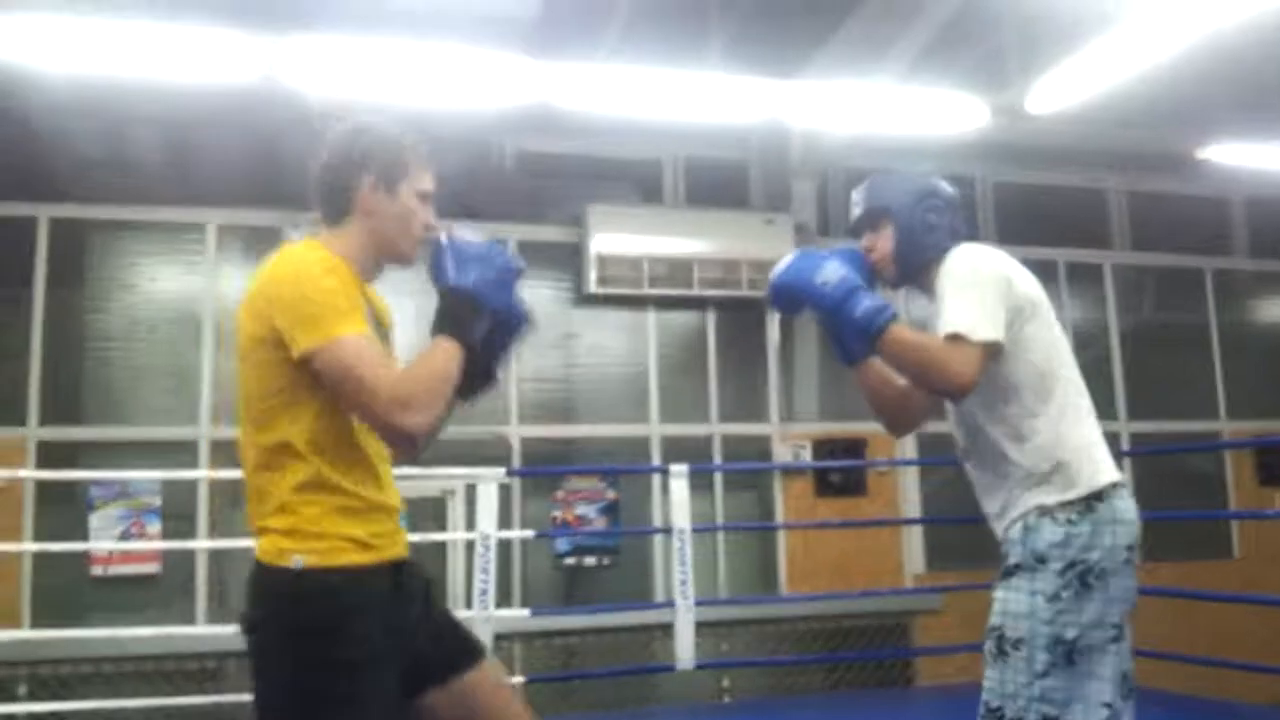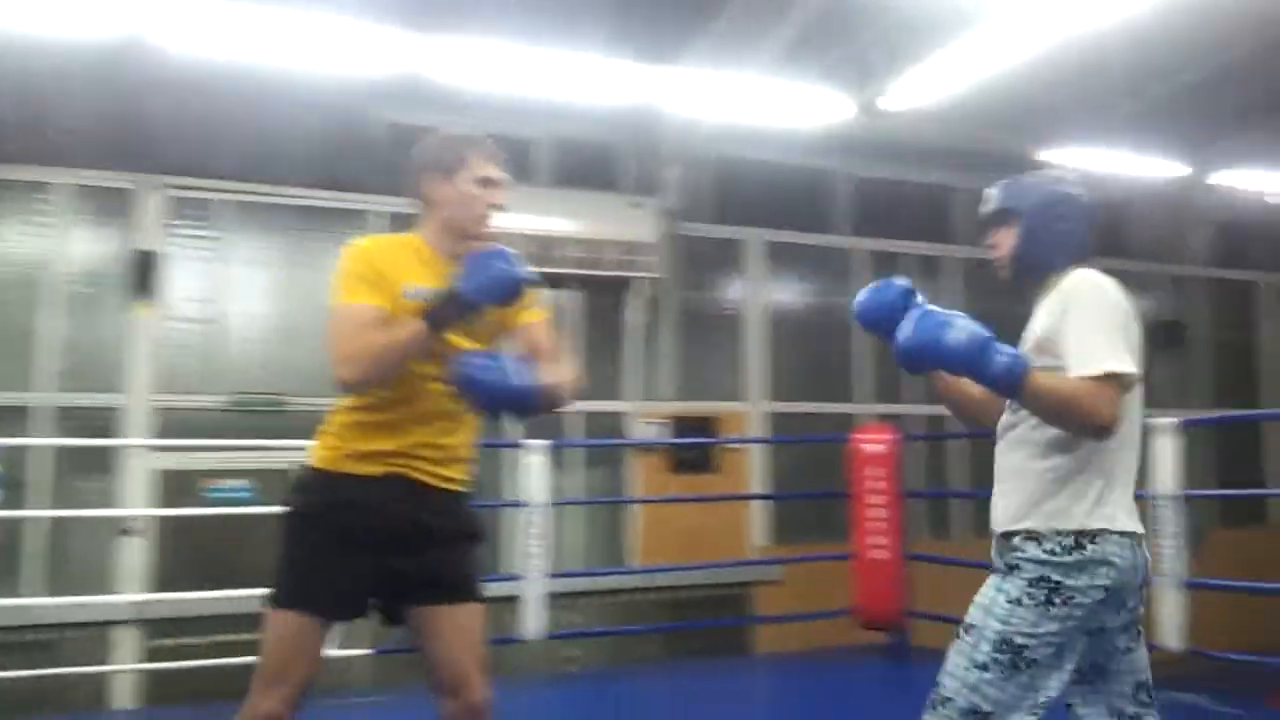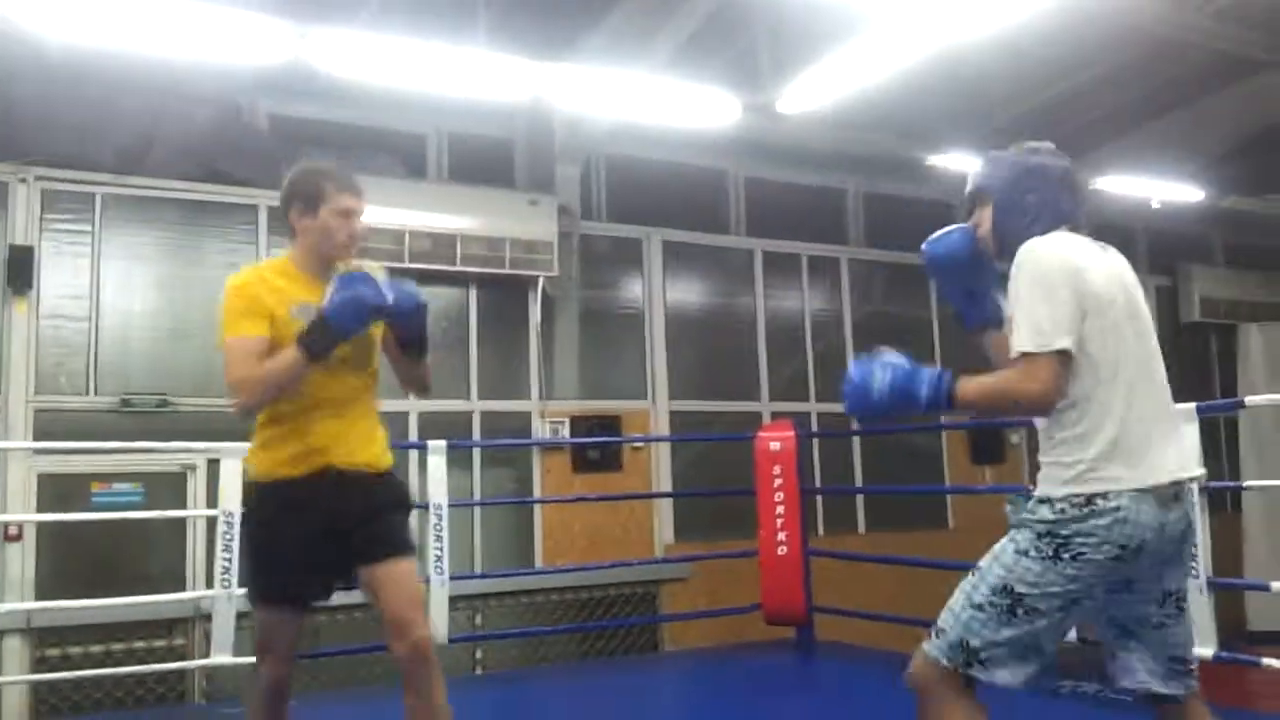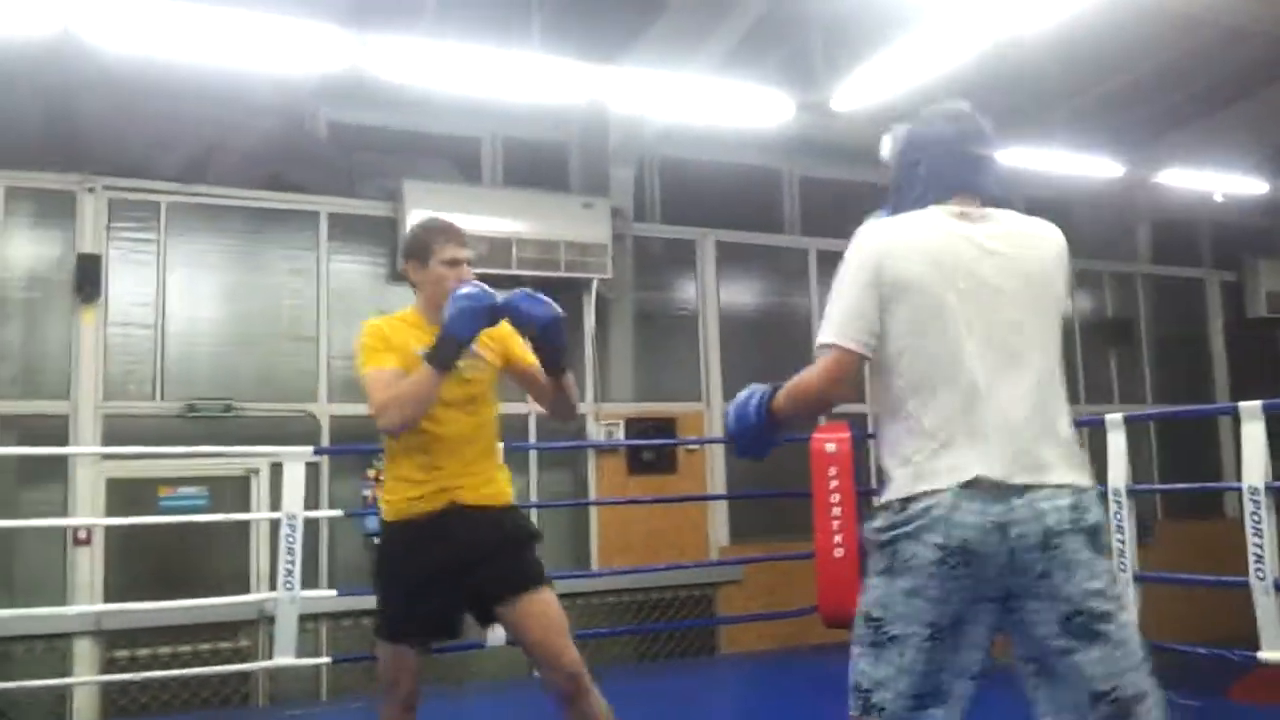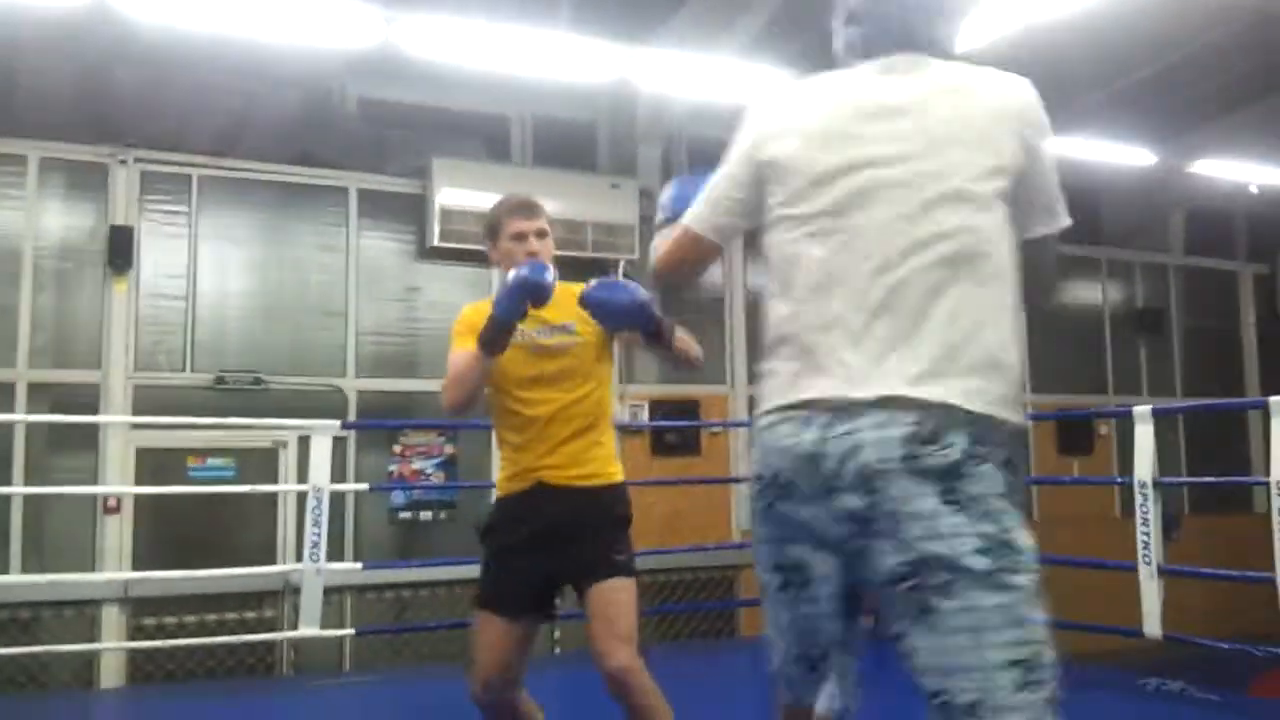
dt=0.5s
person 1, frame 1
left shoulder: (972, 265)
right shoulder: (953, 293)
left elbow: (956, 376)
right elbow: (902, 417)
left wrist: (854, 306)
right wrist: (851, 339)
left hip: (1065, 517)
right hip: (1079, 516)
person 1, frame 2
left shoulder: (1092, 297)
right shoulder: (1057, 307)
left elbow: (1099, 412)
right elbow: (985, 412)
left wrist: (976, 354)
right wrist: (921, 350)
left hip: (1064, 551)
right hip: (1102, 547)
person 1, frame 3
left shoulder: (1043, 256)
right shoulder: (1108, 260)
left elbow: (1036, 387)
left wrist: (928, 389)
right wrist: (976, 302)
left hip: (1090, 508)
right hip: (1163, 505)
person 1, frame 4
left shoulder: (882, 240)
right shoulder: (1048, 241)
left elbow: (829, 382)
left wrist: (767, 409)
left hip: (933, 516)
right hip: (1055, 506)
person 1, frame 5
left shoulder: (781, 112)
right shoulder: (1008, 100)
left elbow: (675, 263)
right elbow: (1038, 256)
left wrist: (693, 210)
left hip: (797, 441)
right hip: (937, 442)
person 2, frame 1
left shoulder: (356, 294)
right shoulder: (301, 277)
right elbow: (405, 417)
left wrist: (471, 362)
right wrist: (461, 317)
left hip: (383, 575)
right hip: (320, 586)
person 2, frame 2
left shoulder: (506, 281)
right shoulder: (372, 258)
left elbow: (560, 377)
right elbow: (352, 370)
left wrist: (531, 386)
right wrist: (448, 305)
left hip: (436, 498)
right hip: (344, 486)
person 2, frame 3
left shoulder: (368, 285)
right shoulder: (252, 286)
left elbow: (418, 384)
right elbow: (246, 393)
left wrist: (413, 335)
right wrist: (321, 334)
left hip: (366, 478)
right hip: (284, 486)
left knee: (416, 642)
right knee: (275, 669)
person 2, frame 4
left shoulder: (496, 330)
right shoulder: (381, 333)
left elbow: (563, 407)
right elbow: (392, 418)
left wrist: (552, 345)
right wrist: (447, 347)
left hip: (491, 517)
right hip: (415, 526)
left knee: (567, 669)
person 2, frame 5
left shoulder: (590, 301)
right shoulder: (476, 317)
left elbow: (691, 356)
right elbow: (454, 401)
left wrist: (650, 322)
right wrist: (500, 325)
left hip: (593, 497)
right hip: (521, 501)
left knee: (619, 664)
